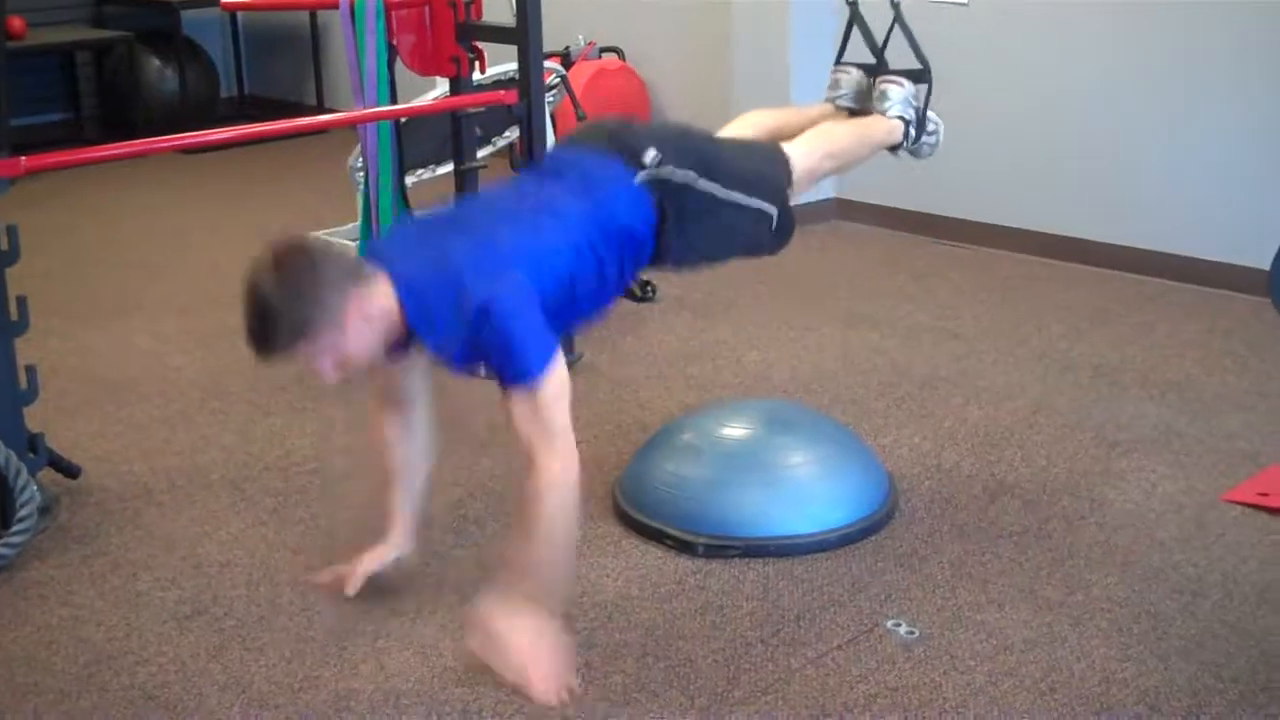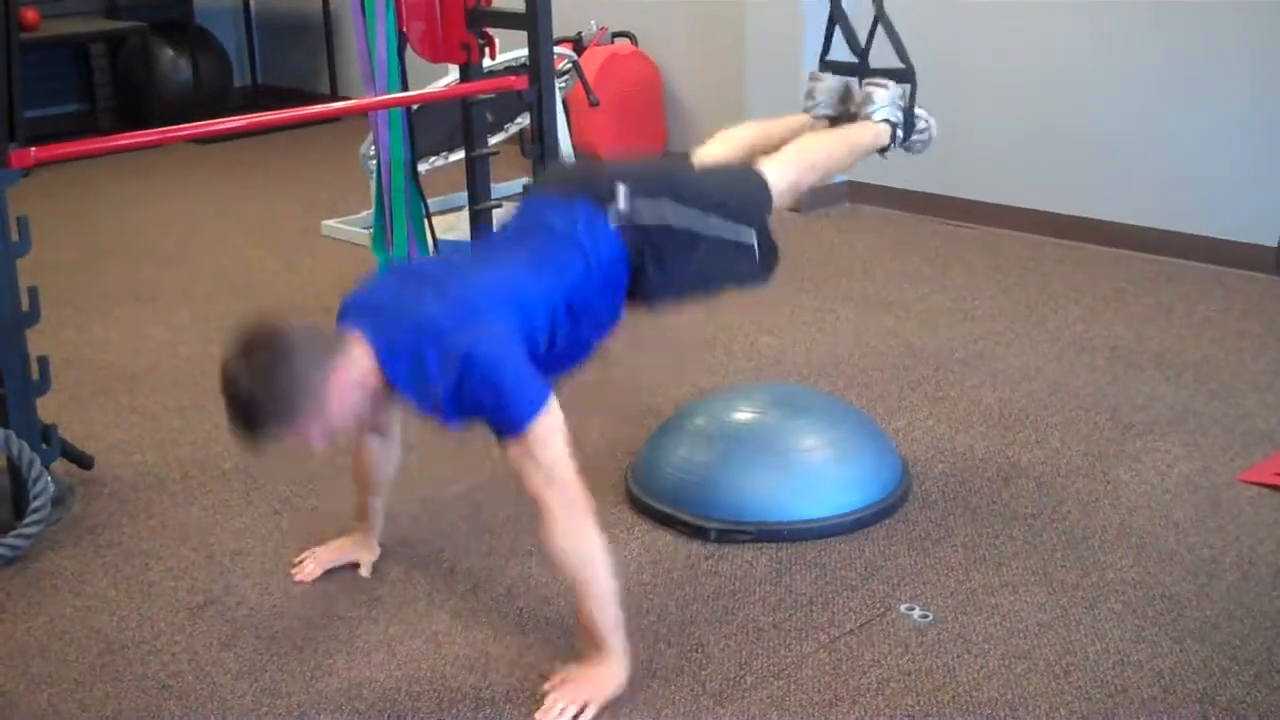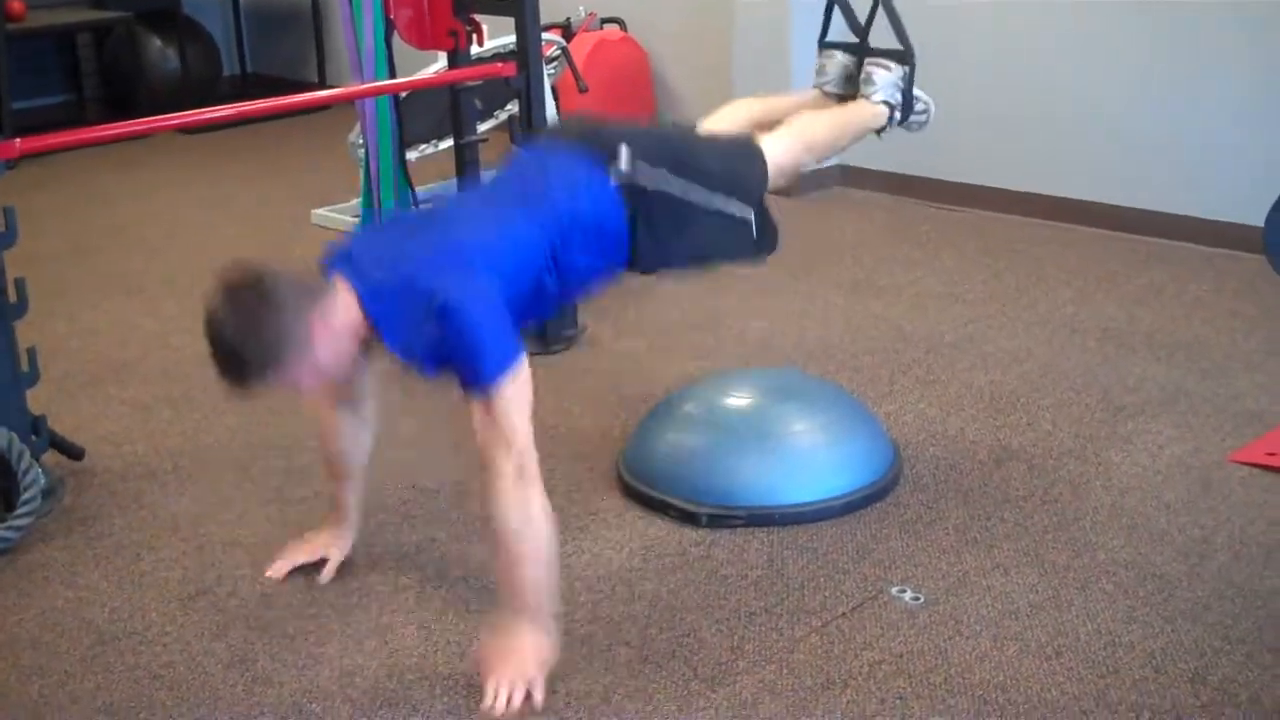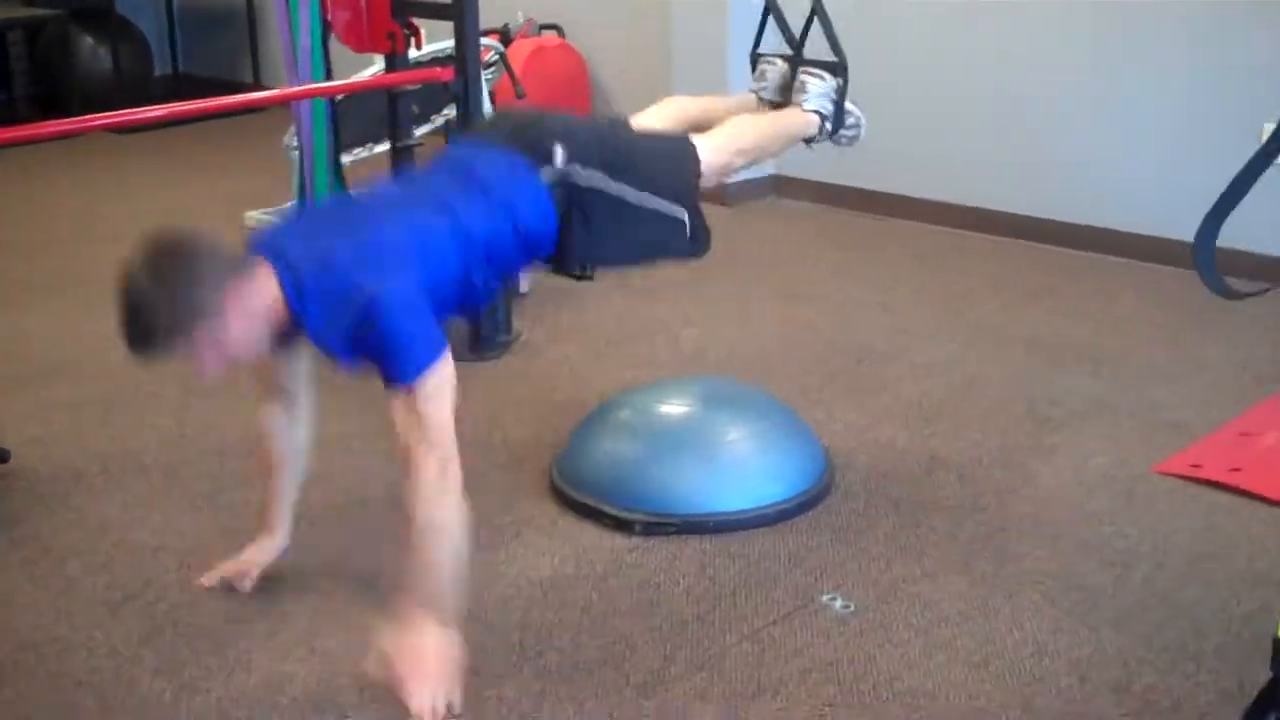
dt=1s
person 1, frame 1
left shoulder: (485, 303)
right shoulder: (377, 283)
left elbow: (556, 468)
right elbow: (404, 399)
left wrist: (528, 608)
right wrist: (396, 534)
left hip: (647, 189)
right hip: (581, 173)
left knee: (786, 169)
right knee: (737, 144)
left ankle: (892, 114)
right ankle: (841, 99)
person 1, frame 2
left shoulder: (469, 351)
right shoulder: (358, 329)
left elbow: (564, 506)
right elbow: (380, 423)
left wrist: (610, 659)
right wrist: (366, 531)
left hip: (631, 233)
right hip: (568, 210)
left knee: (771, 183)
right knee: (711, 164)
left ankle: (883, 120)
right ankle: (824, 107)
person 1, frame 3
left shoulder: (449, 304)
right shoulder: (337, 288)
left elbow: (513, 474)
right elbow: (345, 401)
left wrist: (532, 629)
right wrist: (341, 523)
left hip: (622, 195)
right hip: (563, 162)
left knee: (760, 167)
right knee: (711, 142)
left ankle: (876, 99)
right ankle: (828, 87)
person 1, frame 4
left shoulder: (371, 298)
right shoulder: (265, 273)
left elbow: (432, 470)
right elbow: (284, 399)
left wrist: (432, 623)
right wrist: (272, 531)
left hip: (552, 186)
right hip: (489, 166)
left knee: (695, 170)
right knee: (646, 136)
left ankle: (812, 109)
right ankle: (767, 91)
